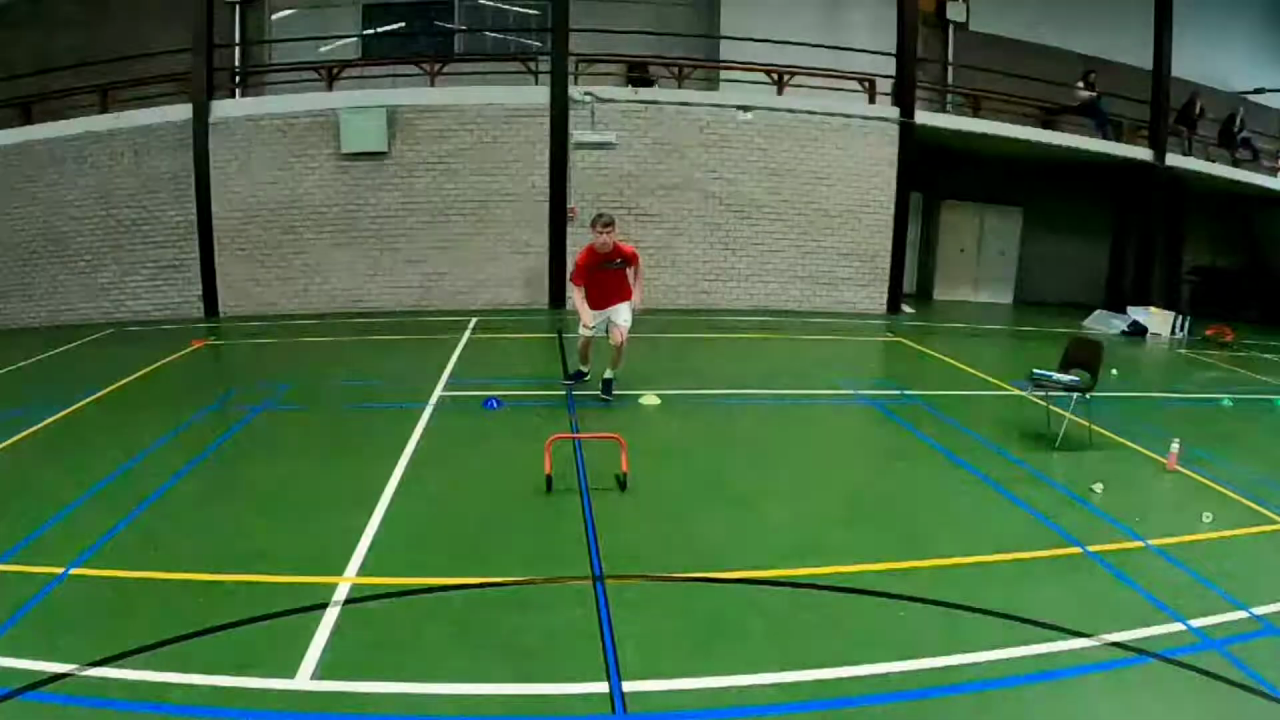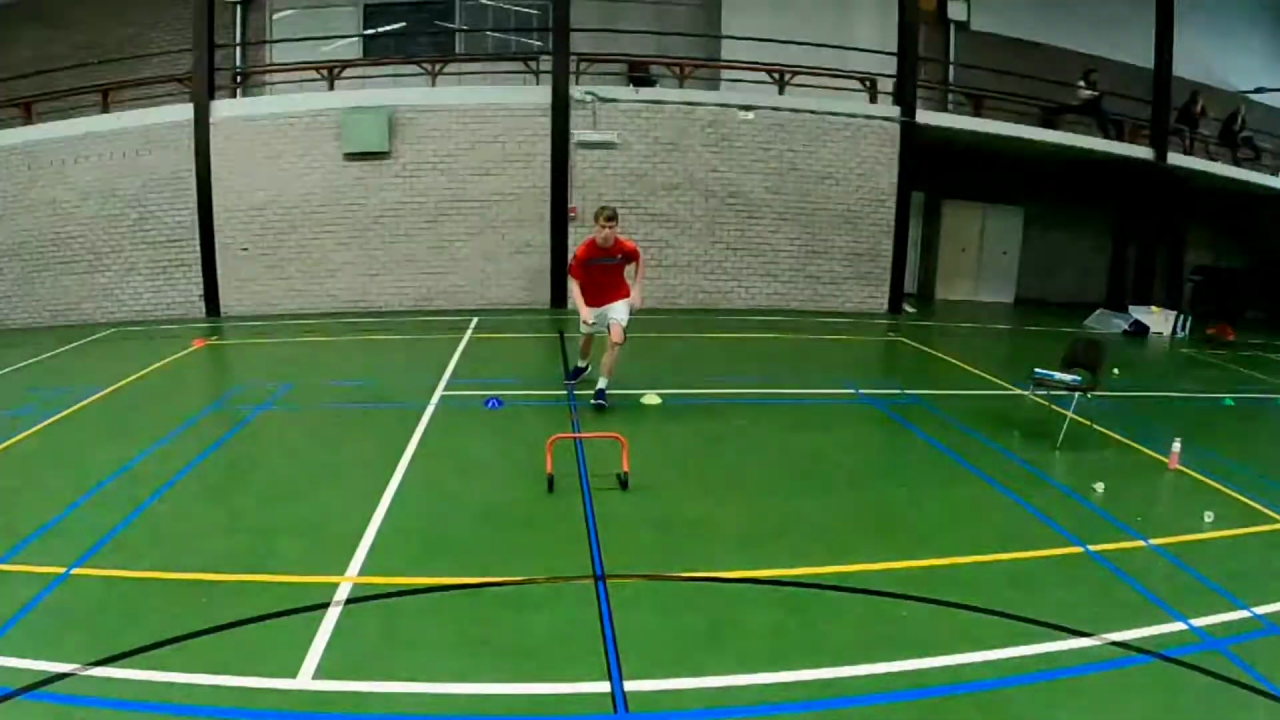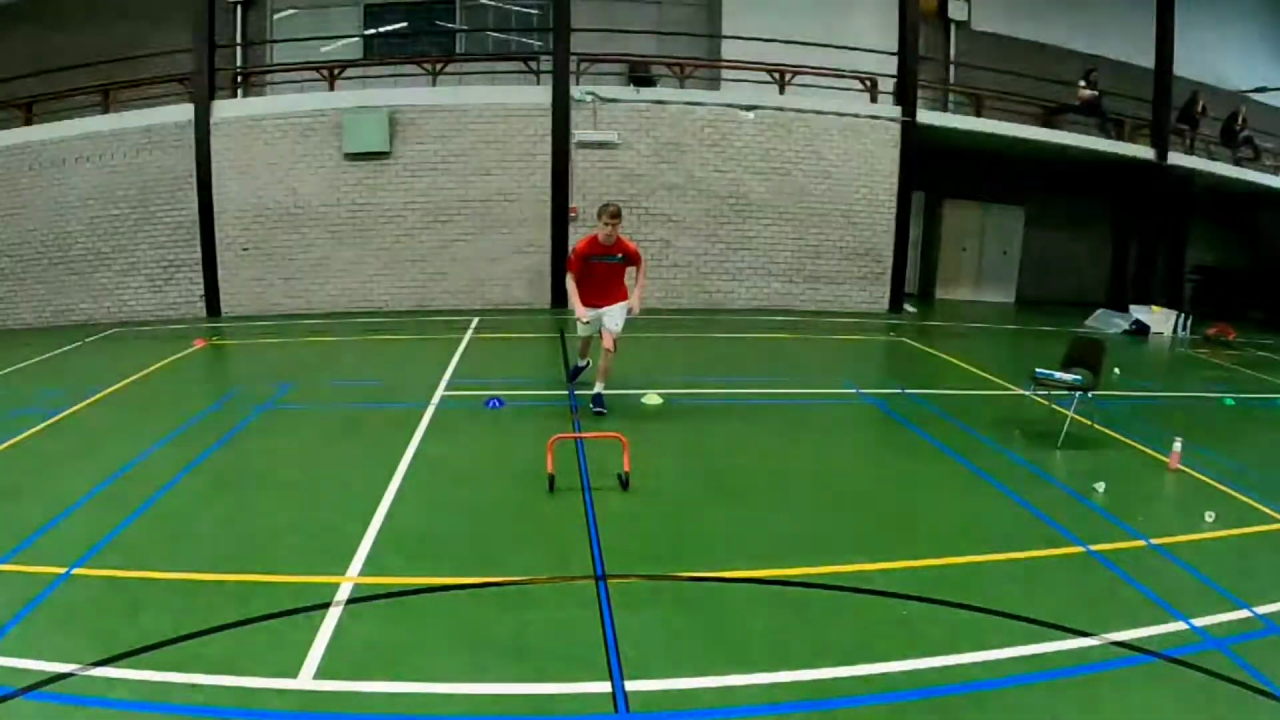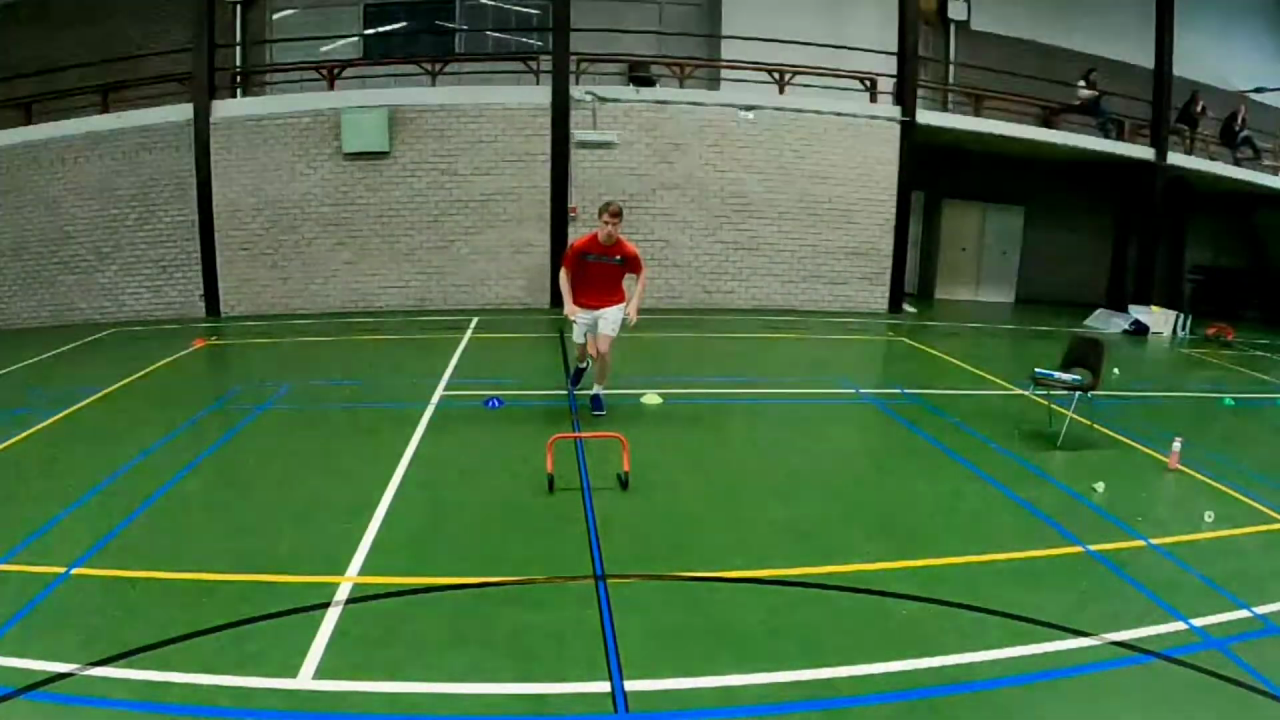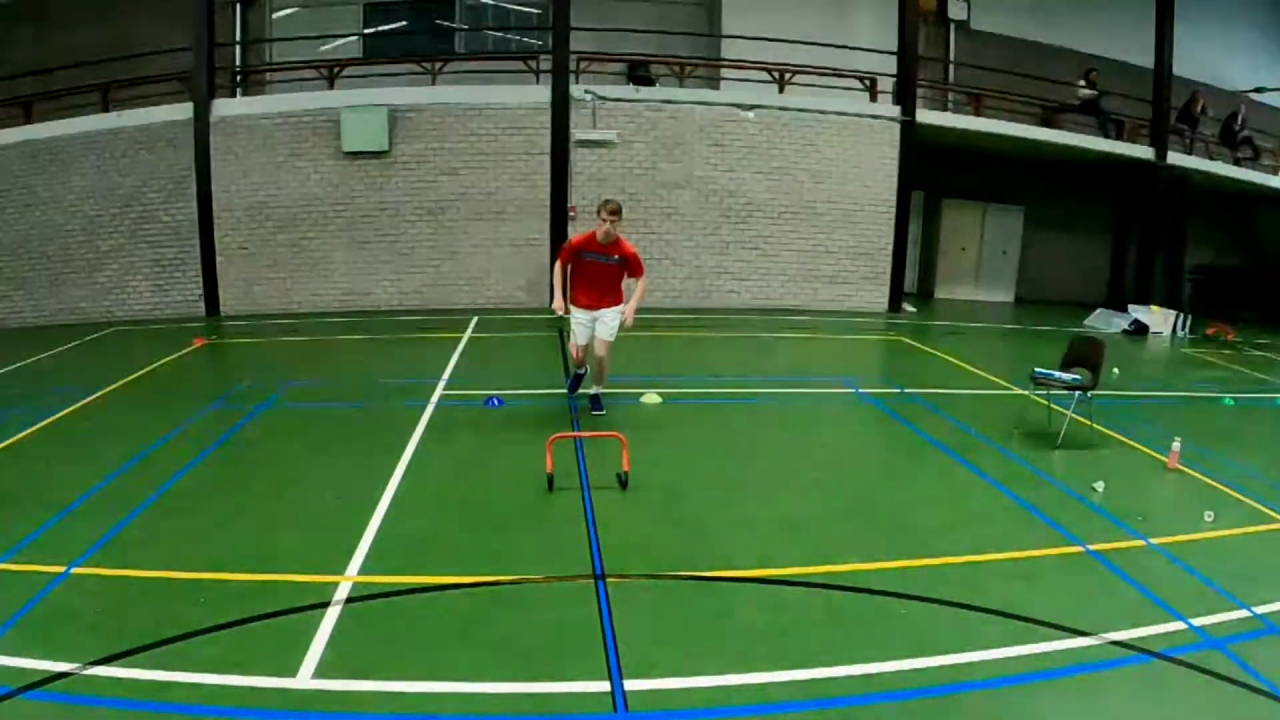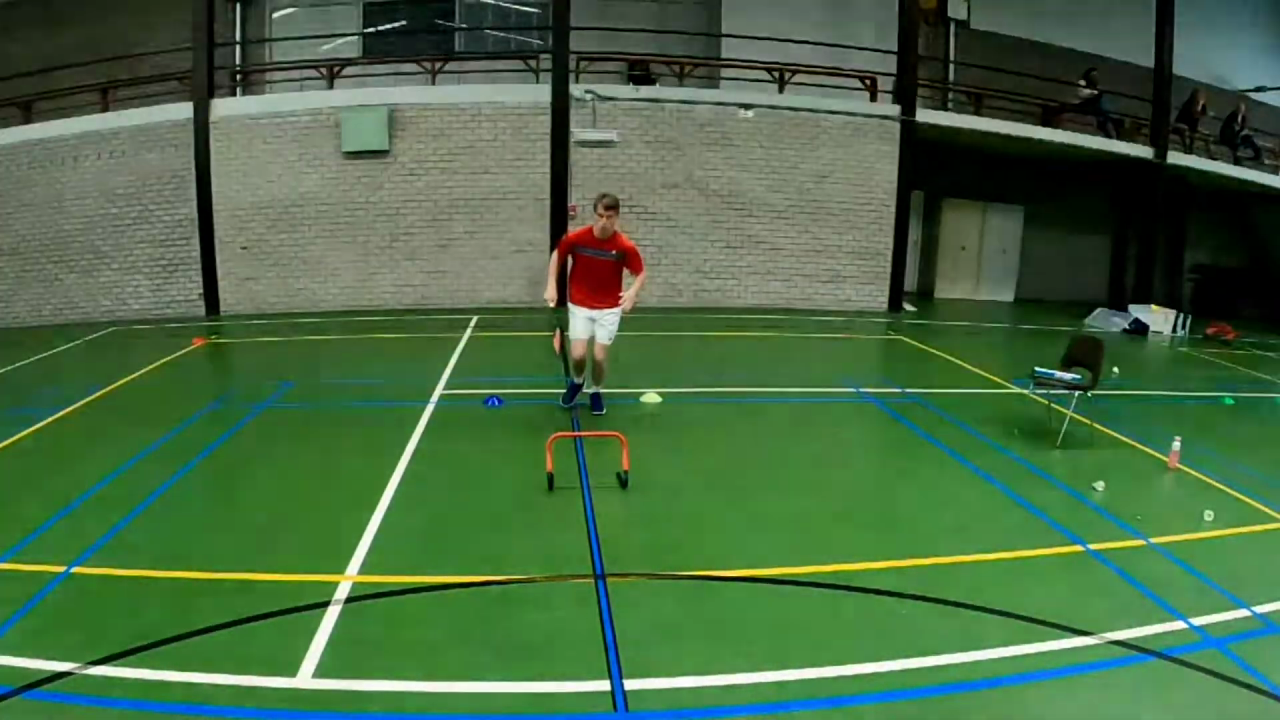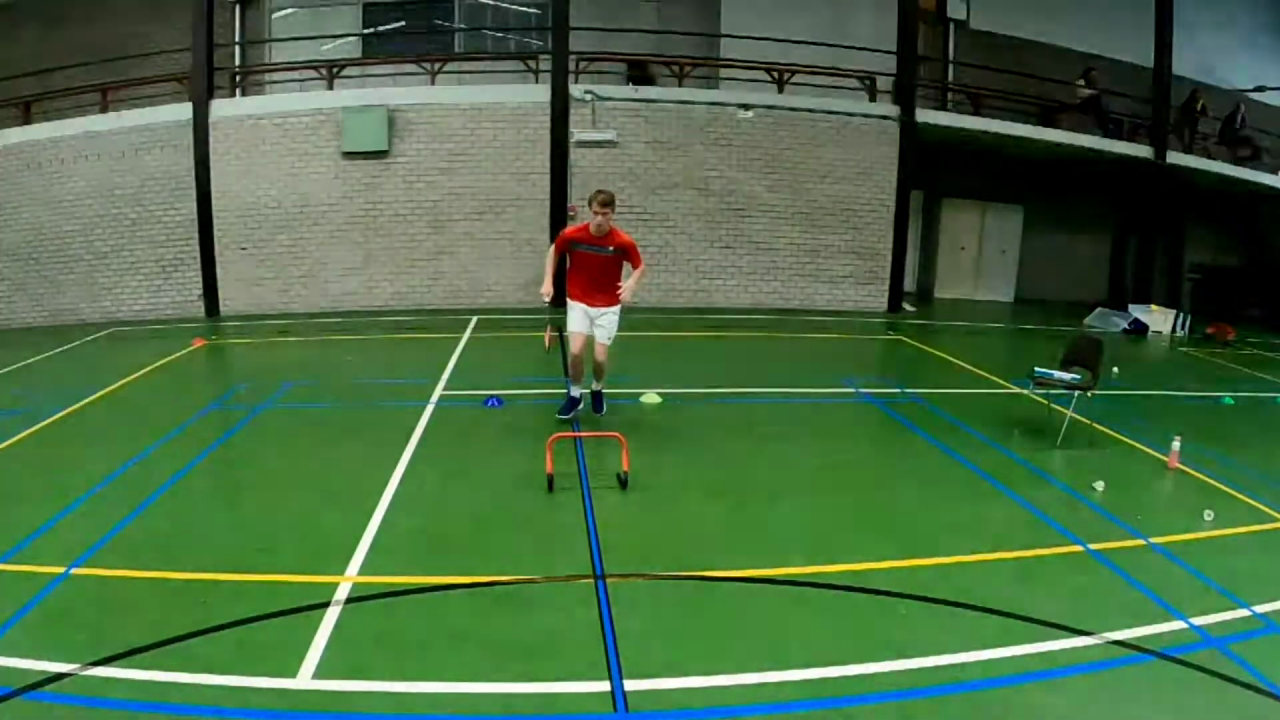
dt=0.7s
person 1, frame 1
left shoulder: (626, 252)
right shoulder: (584, 258)
left elbow: (637, 266)
right elbow: (577, 291)
left wrist: (637, 291)
right wrist: (583, 315)
left hip: (621, 302)
right hip: (594, 306)
left knee: (619, 341)
right knee: (584, 342)
left ankle: (609, 377)
right ankle: (584, 370)
person 1, frame 2
left shoulder: (627, 248)
right shoulder: (583, 252)
left elbow: (640, 261)
right elbow: (574, 283)
left wrist: (637, 290)
right wrist: (583, 309)
left hip: (618, 300)
right hip: (591, 303)
left knee: (616, 340)
right knee: (587, 337)
left ankle: (601, 388)
right ankle: (582, 366)
person 1, frame 3
left shoulder: (628, 249)
right shoulder: (582, 248)
left elbow: (641, 266)
right elbow: (570, 278)
left wrist: (636, 294)
right wrist: (577, 306)
left hip: (615, 304)
right hip: (588, 305)
left knee: (608, 347)
right knee: (585, 341)
left ankle: (598, 393)
right ankle: (582, 363)
person 1, frame 4
left shoulder: (627, 251)
right shoulder: (580, 246)
left elbow: (641, 273)
right elbow: (564, 272)
left wrist: (634, 302)
right wrist: (568, 302)
left hip: (612, 306)
right hip: (582, 307)
left knee: (603, 351)
right knee: (581, 352)
left ankle: (597, 393)
right ankle: (582, 365)
person 1, frame 5
left shoulder: (627, 251)
right shoulder: (578, 243)
left elbow: (641, 278)
right elbow: (560, 264)
left wrist: (632, 304)
right wrist: (558, 296)
left hip: (610, 309)
right hip: (580, 308)
left knee: (601, 355)
right knee: (577, 357)
left ankle: (596, 393)
right ankle: (580, 371)
person 1, frame 6
left shoulder: (625, 247)
right shoulder: (575, 239)
left elbow: (641, 273)
right elbow: (557, 256)
left wrist: (632, 292)
right wrist: (551, 286)
left hip: (609, 308)
right hip: (579, 305)
left knee: (599, 356)
right knee: (578, 355)
left ankle: (596, 392)
right ankle: (577, 382)
person 1, frame 7
left shoulder: (623, 242)
right shoulder: (571, 235)
left elbow: (639, 266)
right elbow: (554, 251)
left wrist: (631, 283)
right wrist: (548, 281)
left hip: (608, 306)
right hip: (578, 302)
left knee: (600, 357)
right knee: (576, 351)
left ankle: (597, 390)
right ankle: (575, 396)
